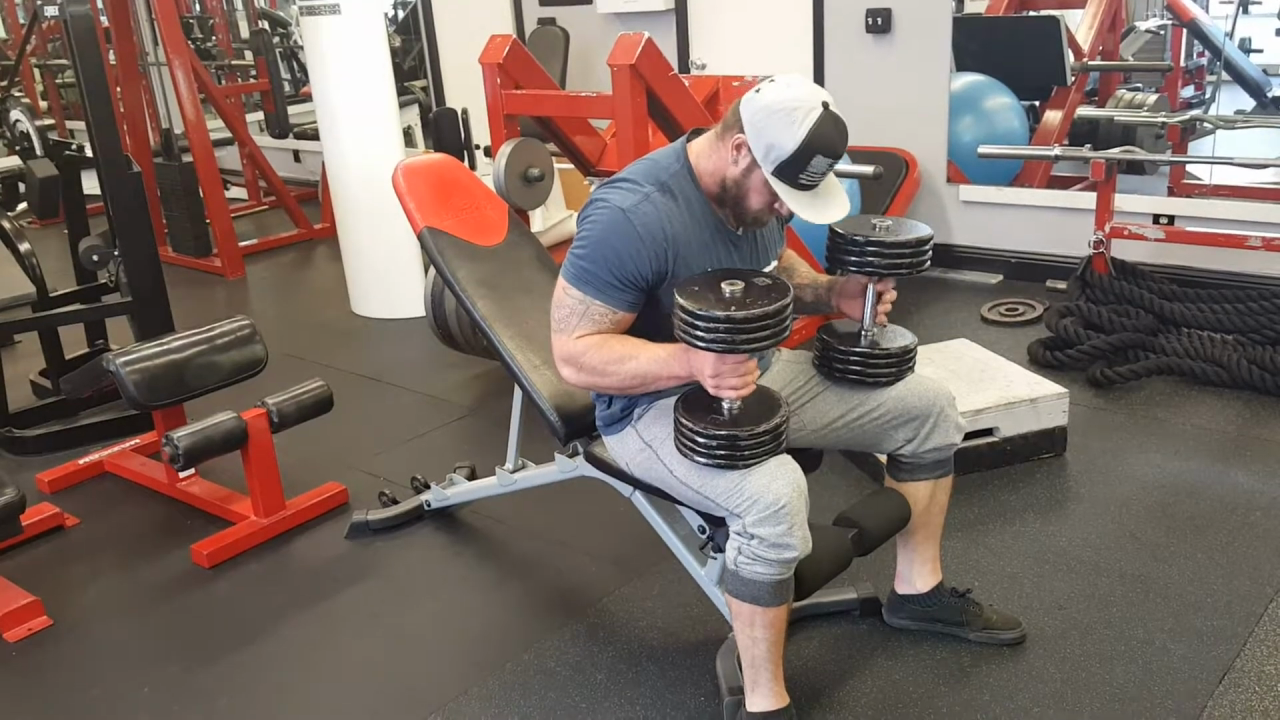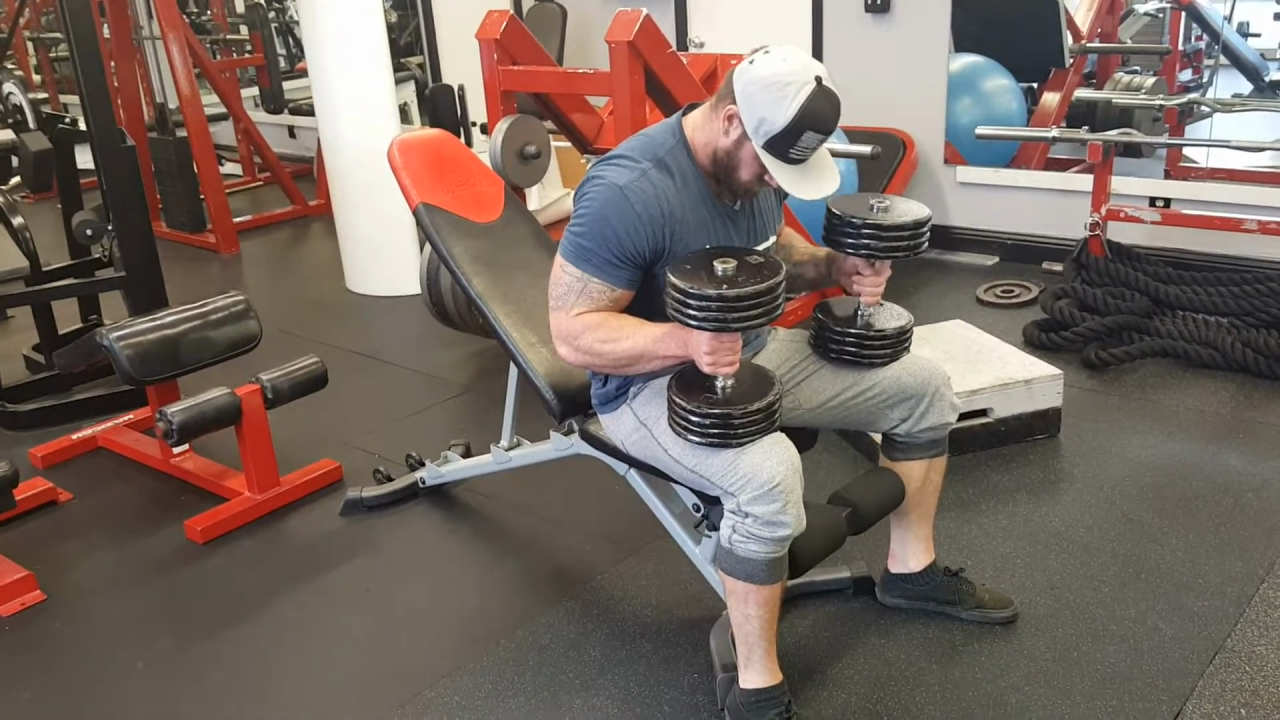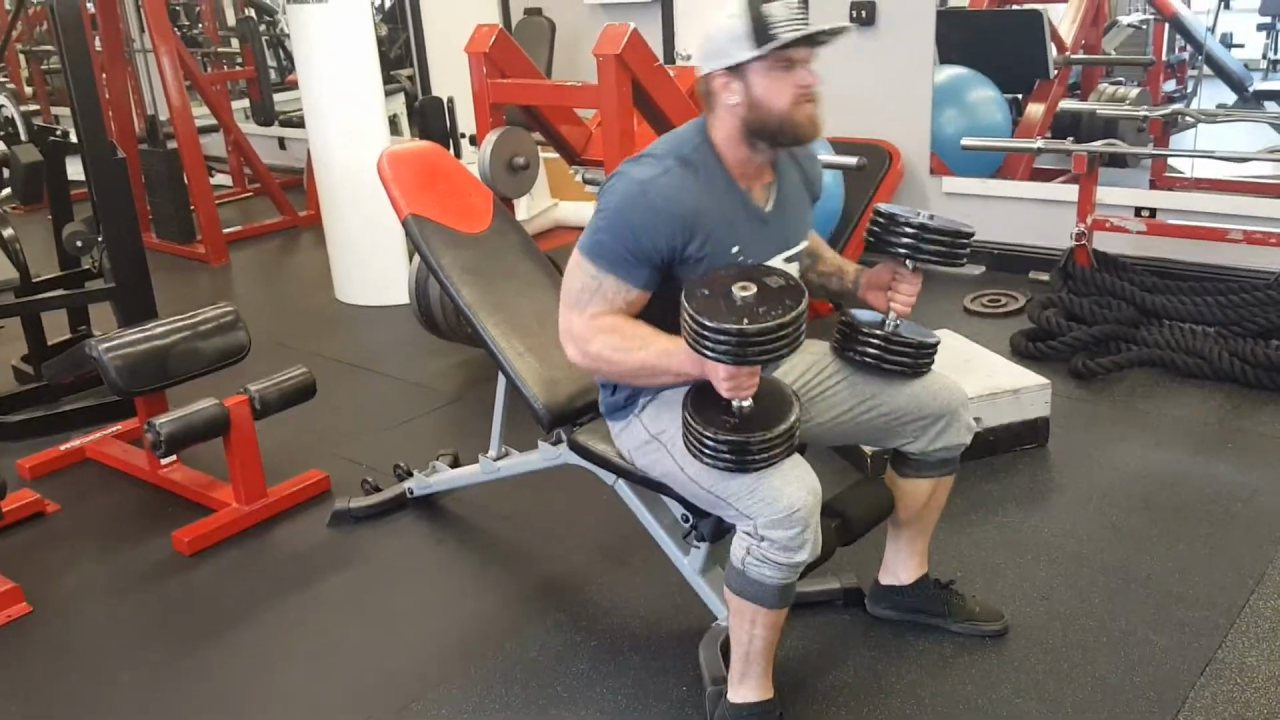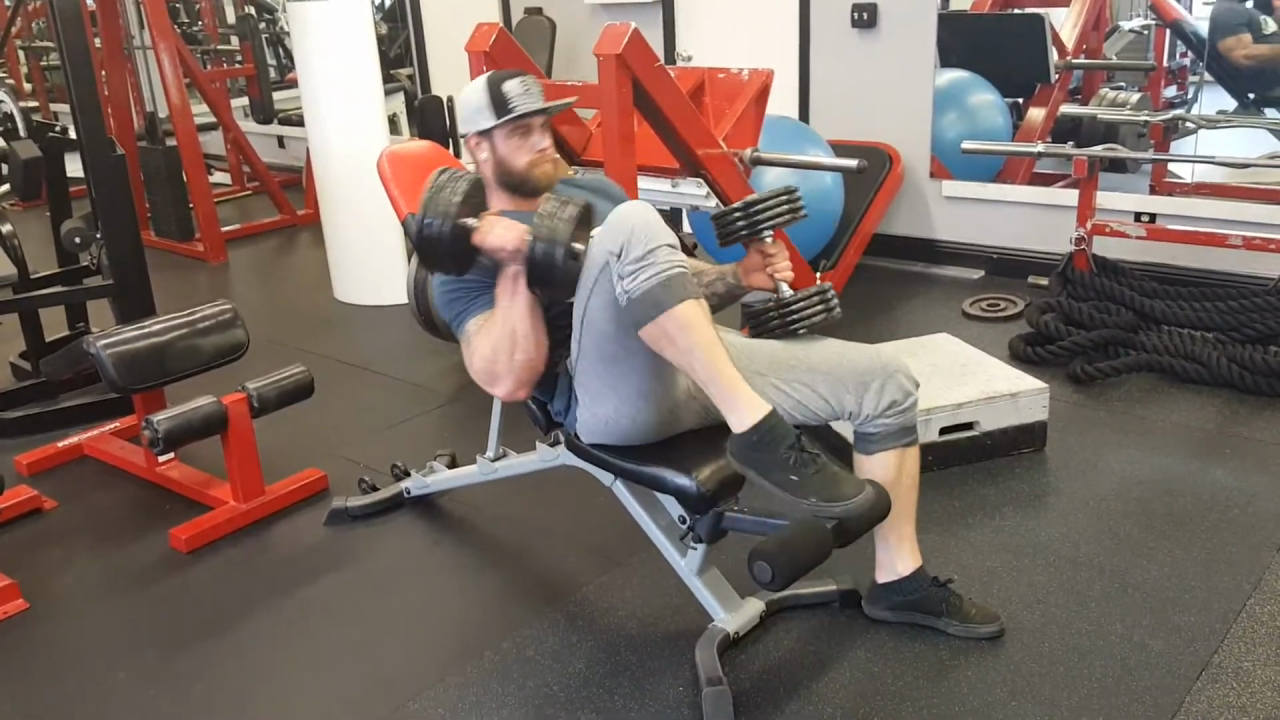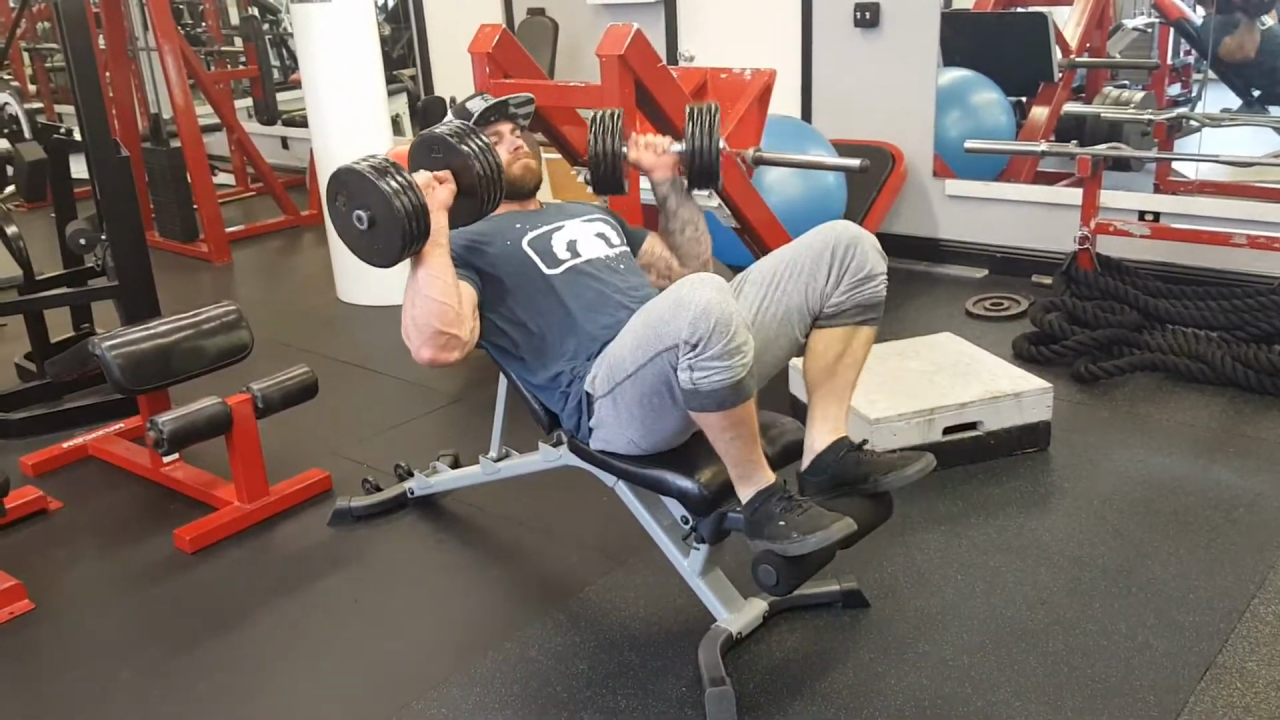
dt=1s
person 1, frame 1
left shoulder: (761, 186)
right shoulder: (632, 214)
right elbow: (575, 352)
left wrist: (833, 293)
right wrist: (691, 362)
left hip: (756, 371)
right hip: (658, 403)
left knee: (930, 407)
right knee: (774, 497)
left ankle: (918, 590)
person 1, frame 2
left shoulder: (754, 158)
right shoulder: (628, 190)
right elbow: (573, 333)
left wrist: (833, 266)
right wrist: (684, 340)
left hip: (755, 351)
right hip: (654, 382)
left knee: (924, 388)
right knee: (769, 476)
left ankle: (911, 569)
person 1, frame 3
left shoulder: (795, 160)
right shoulder: (655, 191)
right elbow: (583, 332)
left wrist: (857, 282)
right wrist: (703, 362)
left hip: (773, 363)
right hip: (665, 392)
left knee: (943, 409)
right knee: (787, 504)
left ankle: (902, 581)
person 1, frame 4
left shoulder: (596, 194)
right shoulder: (471, 257)
left elbow: (672, 279)
right elbow: (509, 381)
left wrist: (738, 278)
right wrist: (513, 268)
left hip: (693, 365)
right hip: (609, 395)
left knee: (885, 382)
right knee: (633, 226)
left ankle: (899, 580)
right ankle: (755, 429)
person 1, frame 5
left shoulder: (590, 214)
right shoulder: (469, 247)
left elbow: (688, 269)
right elbow: (437, 345)
left wrist: (667, 183)
right wrist: (431, 226)
left hip: (701, 348)
right hip: (613, 401)
left knee: (846, 246)
right knee: (704, 304)
left ankle: (827, 451)
right ankle: (762, 498)
